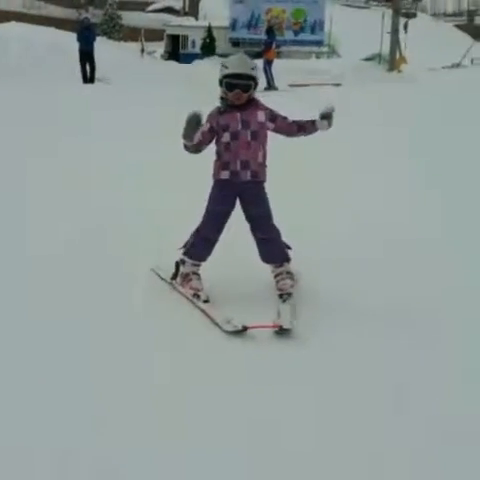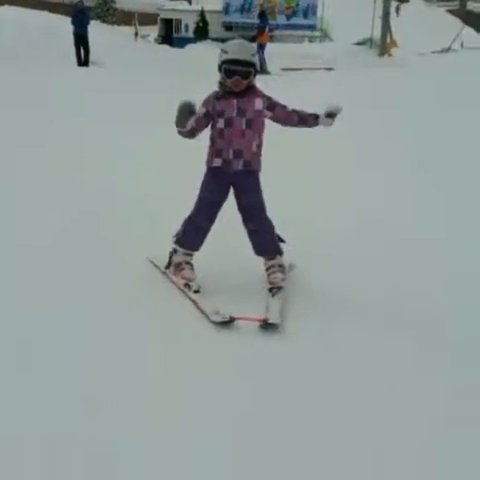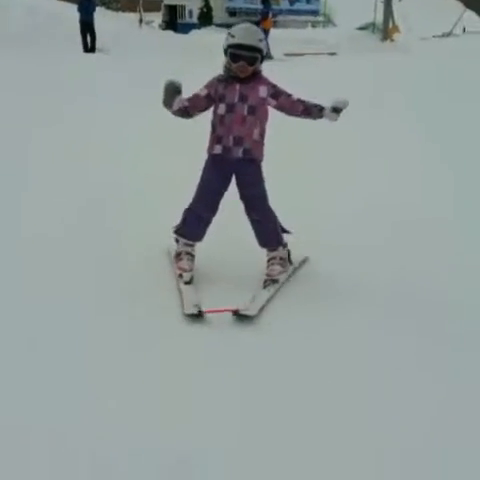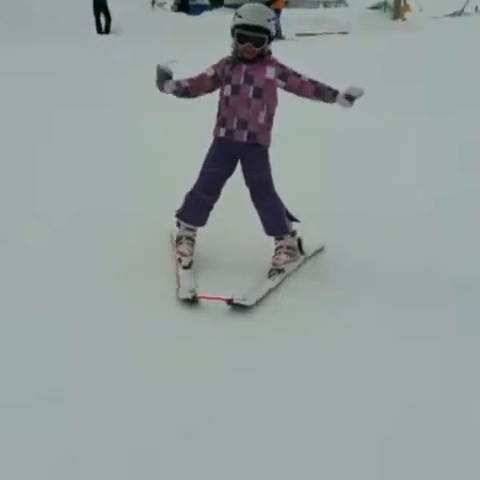
dt=0.2s
person 1, frame 1
left shoulder: (262, 112)
right shoulder: (217, 115)
left elbow: (289, 127)
right elbow: (196, 147)
left wrist: (318, 123)
right wrist: (191, 135)
left hip: (254, 181)
right hip: (224, 180)
left knee: (264, 227)
right knee: (210, 226)
left ankle: (282, 268)
right ankle: (187, 268)
person 1, frame 2
left shoulder: (260, 100)
right shoulder: (214, 100)
left elbow: (288, 116)
right elbow: (191, 130)
left wrist: (320, 119)
right wrist: (184, 122)
left hip: (248, 170)
right hip: (218, 168)
left knee: (256, 217)
right knee: (202, 214)
left ankle: (274, 261)
right ankle: (181, 257)
person 1, frame 3
left shoulder: (265, 88)
right shoulder: (217, 85)
left elbow: (293, 104)
right elbow: (191, 108)
left wrist: (325, 111)
right wrist: (174, 101)
left hip: (250, 158)
right hip: (219, 155)
left knee: (258, 207)
right knee: (203, 204)
left ankle: (277, 253)
right ankle: (184, 248)
person 1, frame 4
left shoulder: (274, 69)
right shoulder: (226, 66)
left elbow: (304, 85)
right elbow: (197, 86)
left wrist: (338, 96)
right wrist: (170, 85)
left hip: (256, 143)
right hip: (224, 139)
left knee: (263, 193)
right knee: (205, 188)
left ankle: (286, 241)
right ankle: (185, 233)
